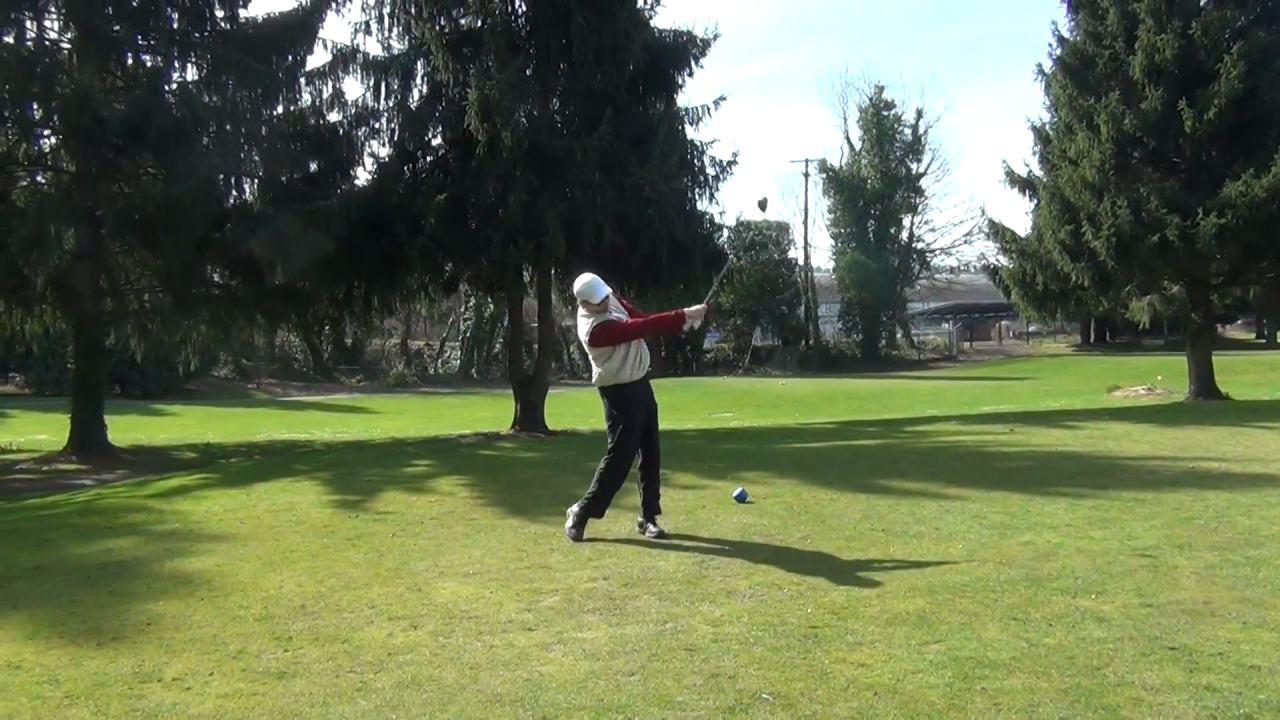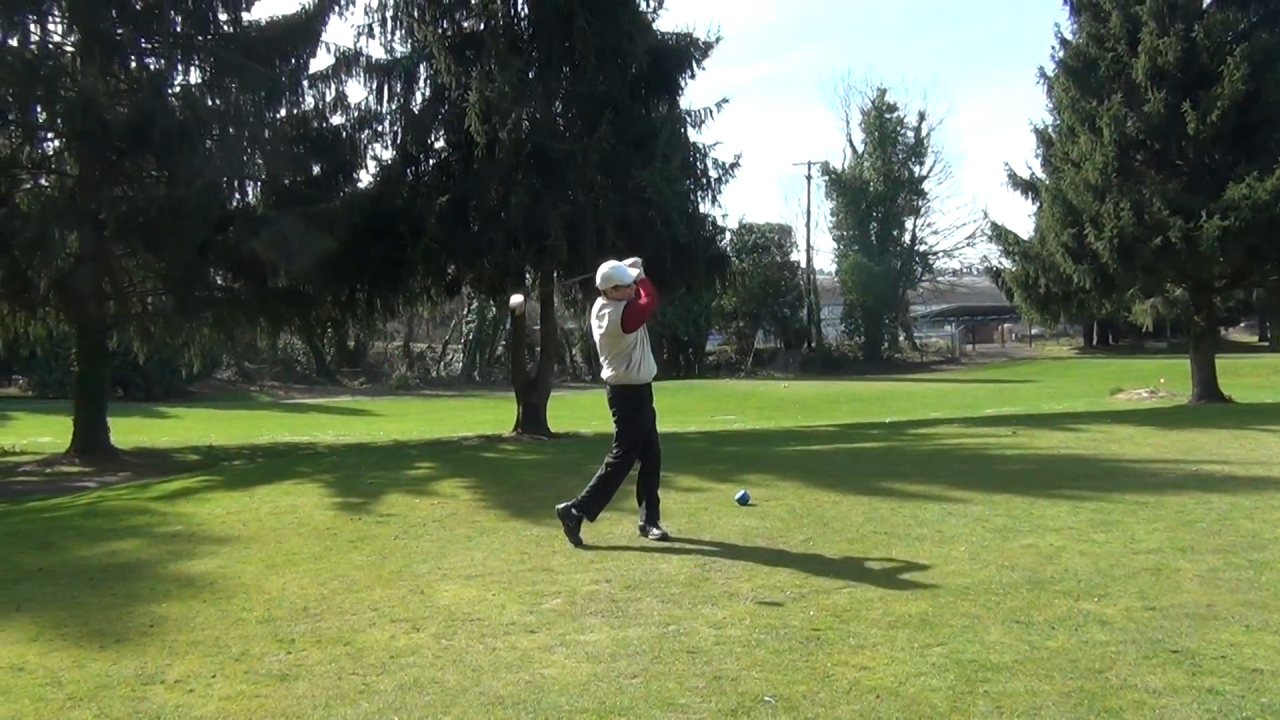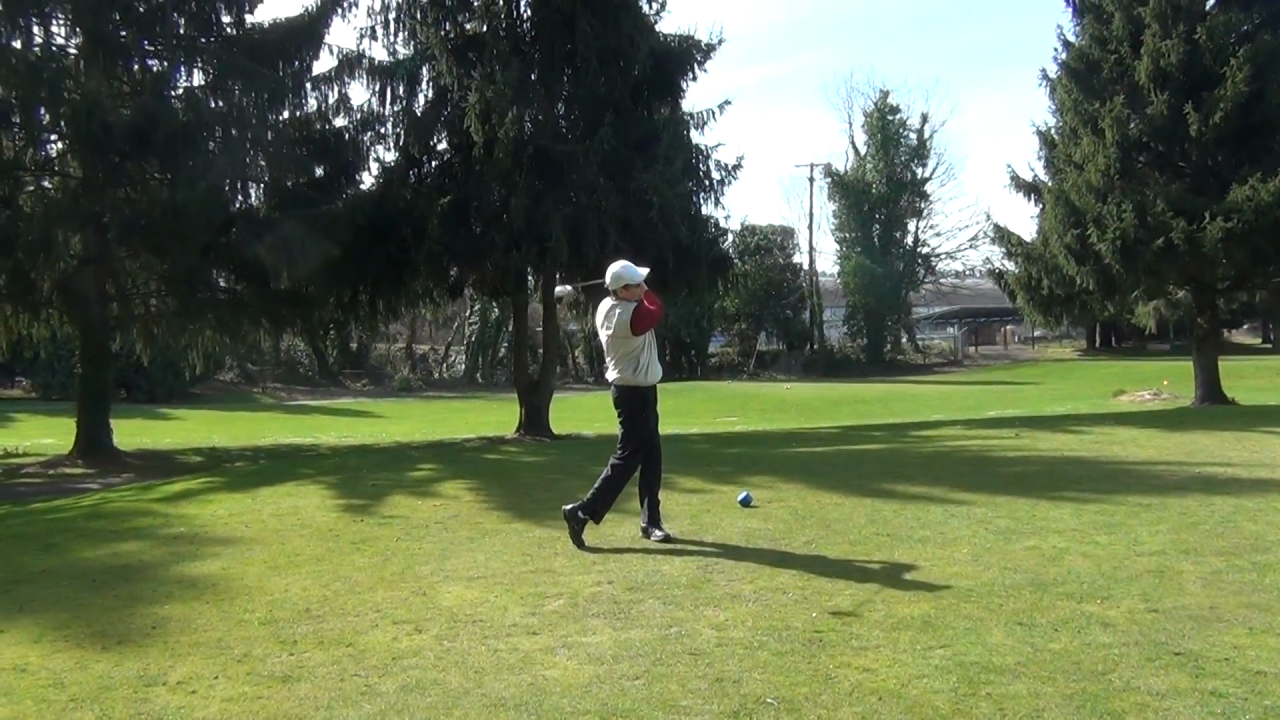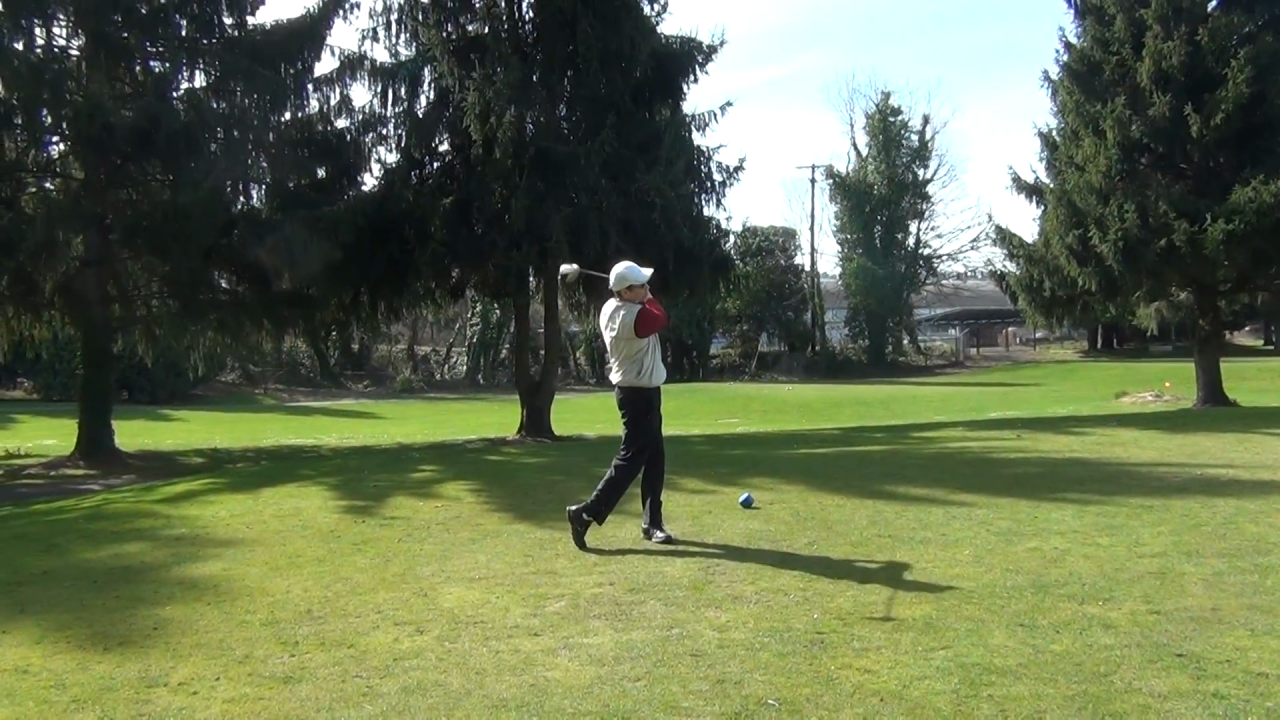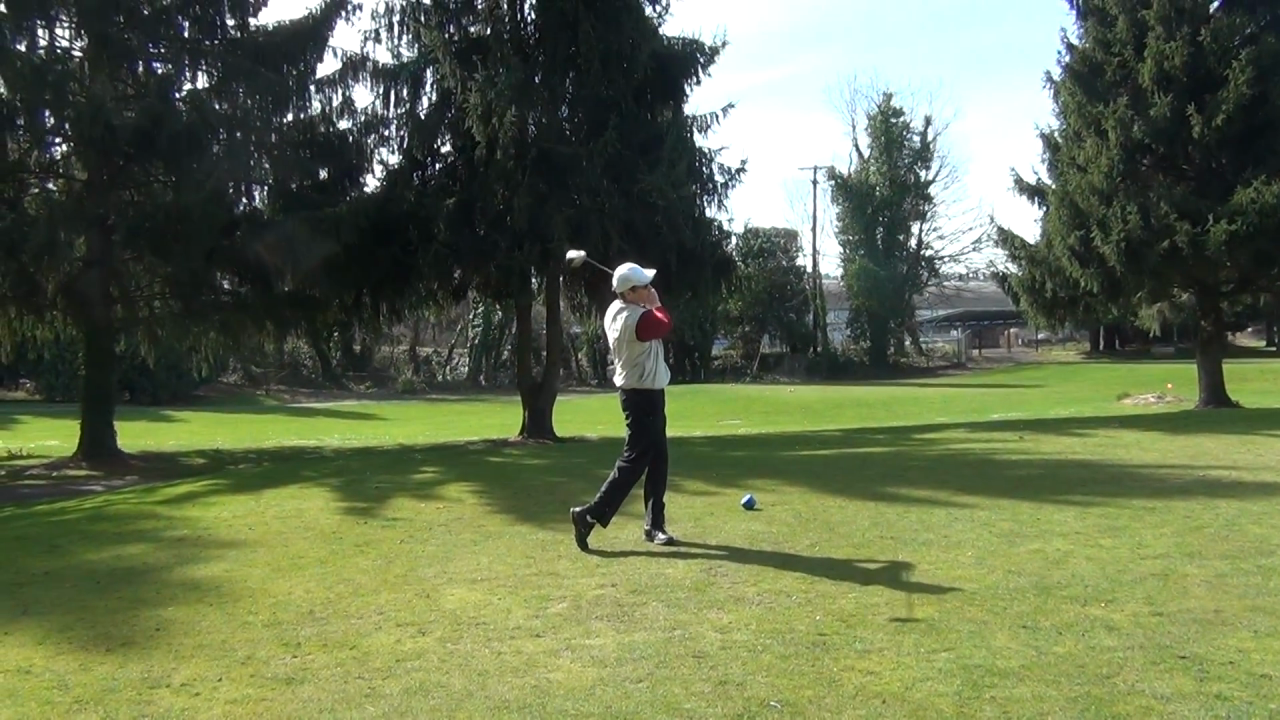
dt=0.3s
person 1, frame 1
left shoulder: (609, 301)
right shoulder: (594, 328)
left elbow: (641, 322)
right elbow: (641, 328)
left wrist: (680, 321)
right wrist: (683, 316)
left hip: (638, 386)
right hip: (619, 393)
left knee: (651, 453)
right knee: (619, 455)
left ankle: (648, 517)
right ankle: (582, 511)
person 1, frame 2
left shoulder: (604, 305)
right shoulder: (623, 313)
left elbow: (640, 299)
right elbow: (649, 301)
left wrist: (636, 275)
right wrist: (642, 277)
left hip: (634, 389)
right hip: (629, 393)
left knee: (651, 456)
right knee: (622, 458)
left ankle: (649, 520)
right ankle: (575, 510)
person 1, frame 3
left shoulder: (606, 307)
right shoulder: (632, 315)
left elbow: (645, 308)
right elbow: (657, 311)
left wrist: (639, 290)
right wrist: (644, 292)
left hip: (632, 388)
right hip: (635, 392)
left knee: (651, 456)
right knee: (627, 458)
left ankle: (650, 520)
right ankle: (581, 512)
person 1, frame 4
left shoulder: (610, 308)
right shoulder: (637, 317)
right elbow: (661, 318)
left wrist: (643, 297)
right wrist: (648, 298)
left hip: (634, 390)
right hip: (639, 393)
left knee: (654, 457)
right knee: (630, 459)
left ankle: (652, 522)
right ankle: (586, 513)
person 1, frame 5
left shoulder: (616, 311)
right shoulder: (639, 319)
left elbow: (654, 324)
right elbow: (665, 326)
left wrist: (649, 306)
right wrist: (655, 306)
left hip: (643, 392)
right hip: (643, 396)
left knee: (657, 459)
right knee: (634, 461)
left ankle: (654, 524)
right ankle: (589, 515)
